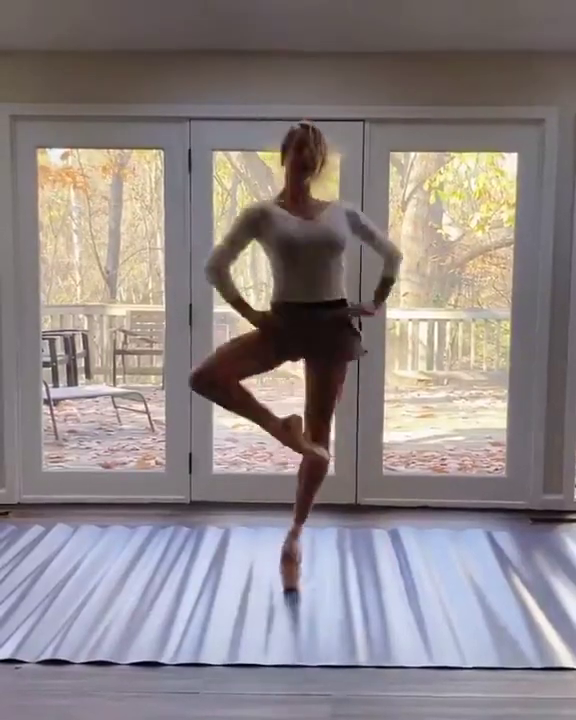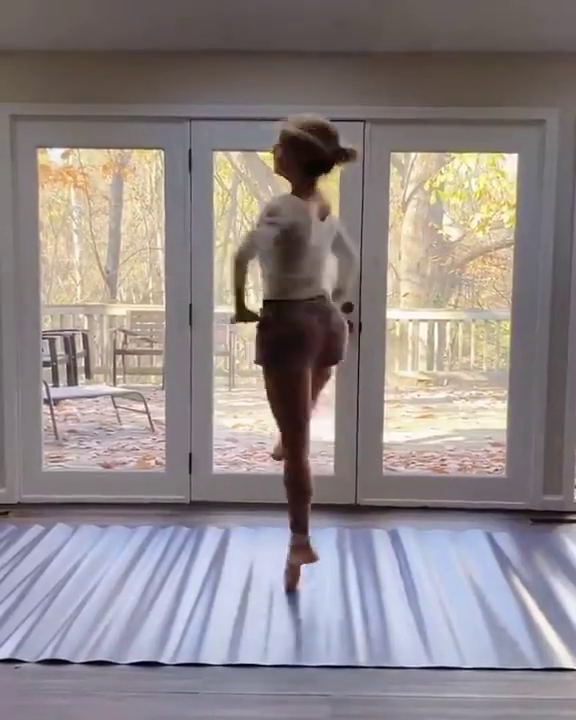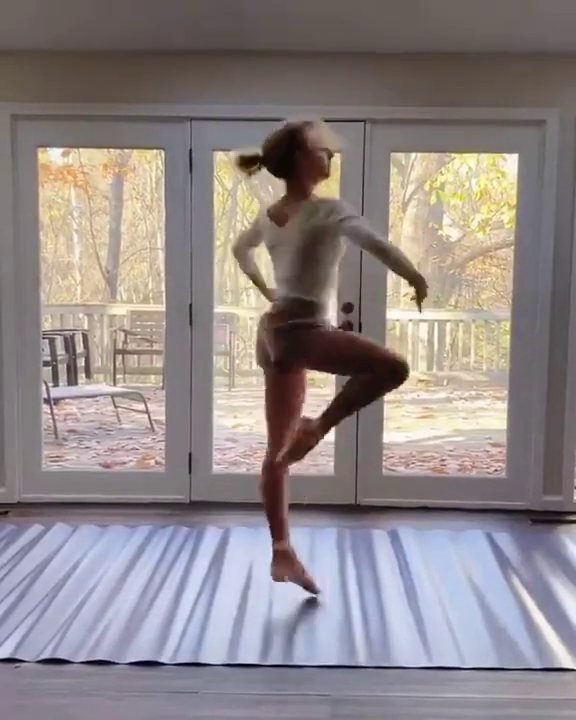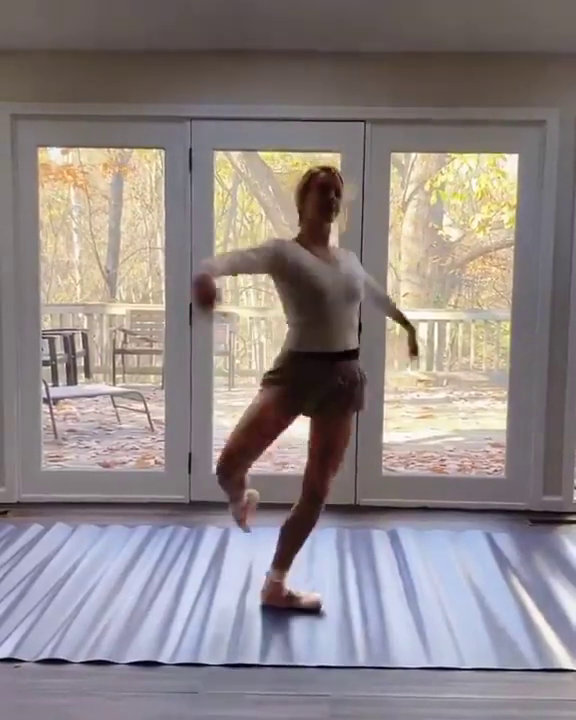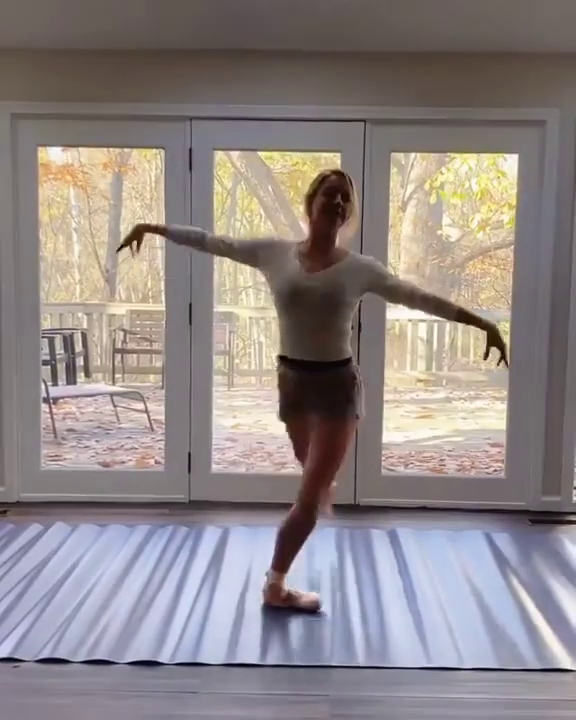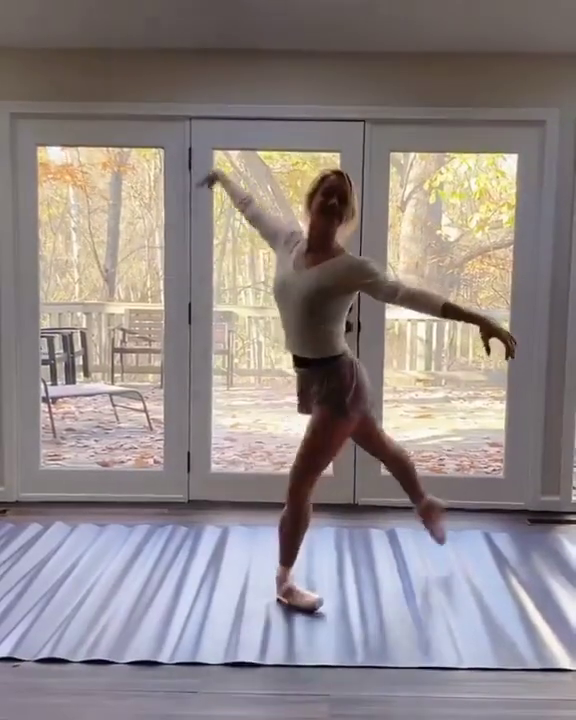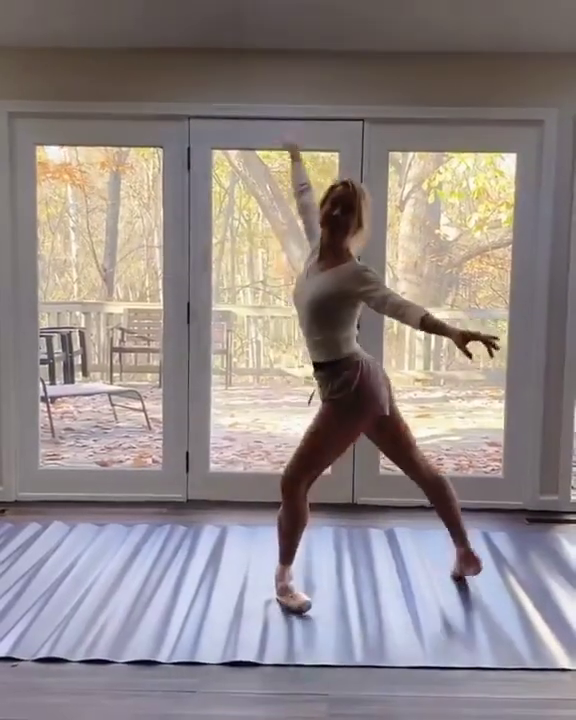
dt=0.2s
person 1, frame 1
left shoulder: (342, 213)
right shoulder: (261, 214)
left elbow: (391, 253)
right elbow: (215, 266)
left wrist: (375, 303)
right wrist: (251, 314)
left hip: (331, 325)
right hip: (283, 326)
left knee: (318, 442)
right knee: (205, 377)
left ankle: (295, 535)
right ankle: (282, 428)
person 1, frame 2
left shoulder: (280, 210)
right shoulder: (324, 209)
left elbow: (243, 255)
right elbow: (349, 256)
left wrist: (243, 307)
left hip: (287, 326)
right hip: (324, 320)
left knee: (296, 447)
left ankle: (300, 544)
person 1, frame 3
left shoulder: (269, 215)
right shoulder: (328, 209)
left elbow: (239, 247)
right elbow: (377, 244)
right wrist: (416, 279)
left hip: (279, 330)
right hip: (301, 330)
left knee: (276, 453)
left ankle: (282, 552)
right ankle: (316, 429)
person 1, frame 4
left shoulder: (349, 259)
right shoulder: (281, 252)
left elbow: (375, 291)
right elbow: (223, 260)
left wrist: (405, 321)
right wrist: (205, 278)
left hip: (344, 378)
right hip: (297, 373)
left knee: (315, 494)
right knee: (229, 464)
left ankle: (275, 584)
right ankle: (241, 495)
person 1, frame 5
left shoulder: (361, 268)
right shoulder: (275, 252)
left elbow: (420, 297)
right elbow: (210, 240)
left wrist: (484, 324)
right wrist: (154, 228)
left hip: (339, 383)
right hip: (294, 376)
left knee: (310, 496)
right knee: (309, 459)
left ankle: (276, 584)
person 1, frame 6
left shoulder: (352, 267)
right shoulder: (289, 241)
left elbow: (413, 296)
right elbow: (253, 210)
left wrist: (482, 321)
right wrist: (223, 178)
left hip: (336, 380)
right hip: (311, 376)
left knee: (298, 488)
right knee: (378, 444)
left ankle: (284, 580)
right ankle: (424, 504)
person 1, frame 7
left shoulder: (354, 274)
right shoulder: (317, 248)
left elbow: (402, 307)
right elbow: (304, 198)
left wrist: (453, 333)
right wrist: (295, 157)
left hip: (350, 387)
right hip: (356, 382)
left knee: (293, 483)
right knee: (417, 466)
left ankle: (284, 576)
right ankle: (464, 551)
